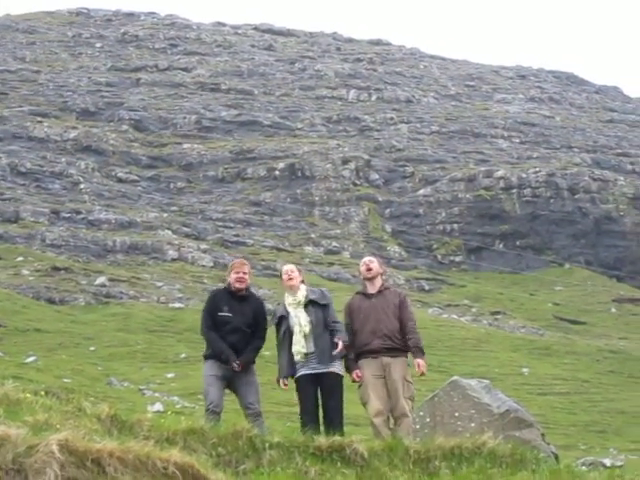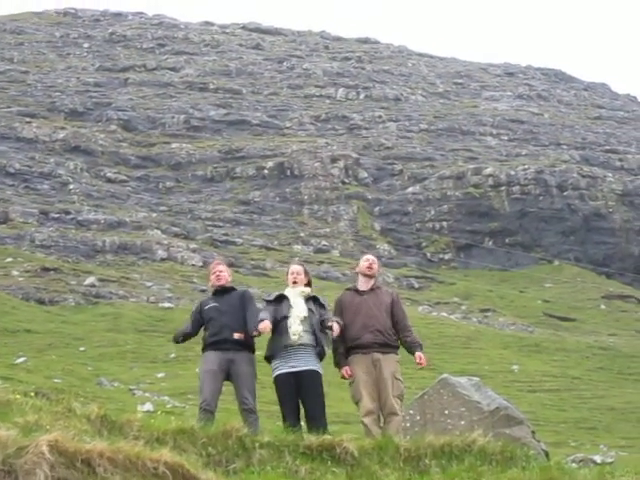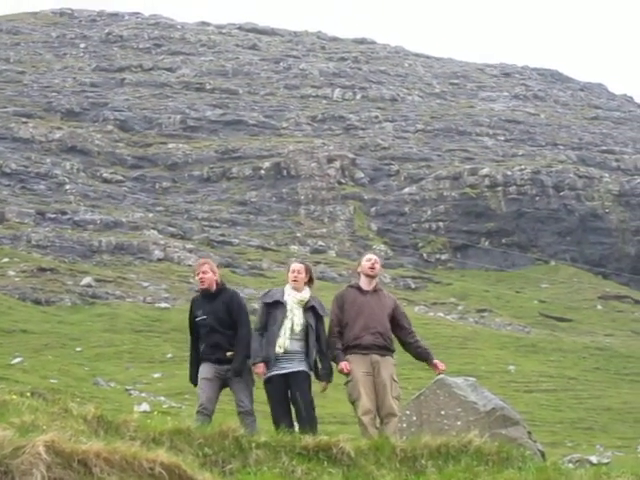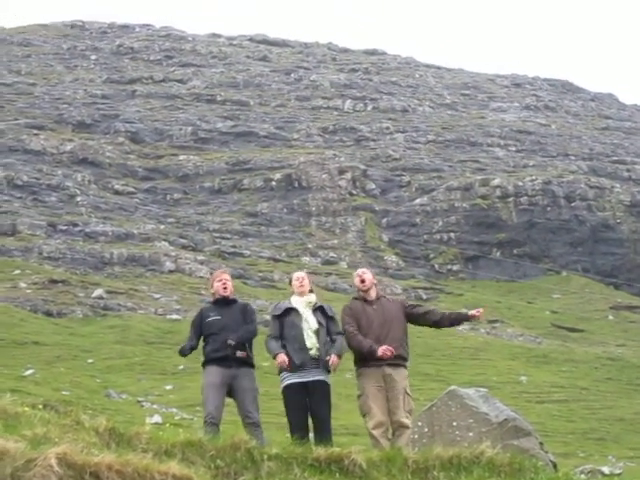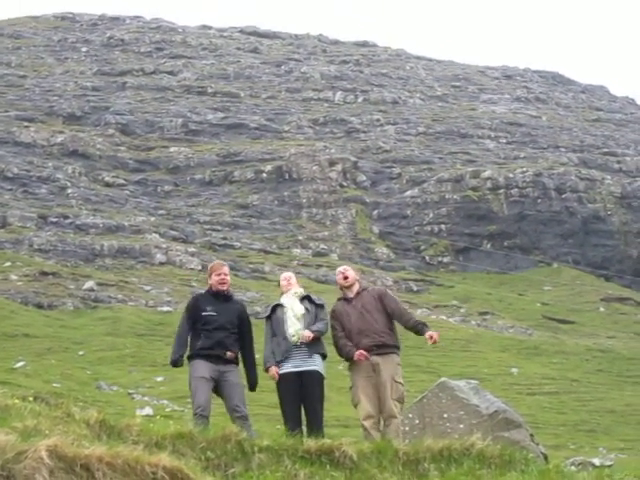
dt=0.5s
person 1, frame 1
left shoulder: (398, 296)
right shoulder: (353, 303)
left elbow: (409, 327)
right elbow: (348, 338)
left wrist: (418, 354)
right wrist: (351, 366)
left hip: (396, 359)
right hip: (368, 362)
left knee: (402, 410)
right knee: (376, 412)
person 1, frame 2
left shoulder: (390, 296)
right shoulder: (344, 299)
left elbow: (403, 327)
right elbow: (338, 334)
left wrist: (416, 348)
right wrist: (341, 362)
left hip: (387, 356)
right hip: (358, 358)
left knee: (392, 407)
right knee: (367, 410)
person 1, frame 3
left shoulder: (389, 300)
right shoulder: (344, 296)
left elbow: (406, 332)
right elbow: (334, 331)
left wrist: (428, 358)
right wrist: (339, 358)
left hip: (384, 359)
right hip: (356, 358)
left knee: (390, 409)
right knee: (365, 410)
person 1, frame 4
left shoulder: (397, 305)
right shoulder: (351, 308)
left elbow: (429, 316)
right elbow: (352, 337)
left wrist: (464, 316)
right wrist: (374, 349)
left hip: (397, 370)
right hip: (370, 371)
left knee: (402, 421)
right knee: (377, 423)
person 1, frame 5
left shoulder: (378, 294)
right shoulder: (337, 309)
left elbow: (400, 312)
right elbow: (339, 339)
left wrist: (424, 329)
right wrist: (352, 354)
left hip: (387, 358)
right hip: (362, 363)
left knee: (392, 410)
right knee: (368, 414)
person 2, frame 1
left shoulder: (256, 303)
right shoulder: (216, 296)
left elbow: (260, 336)
right elbow: (207, 330)
left wrist: (244, 359)
right wrist: (228, 355)
left hip: (244, 366)
right hip: (215, 362)
left knee: (253, 409)
right knee: (213, 406)
person 2, frame 2
left shoulder: (242, 295)
right shoulder: (205, 303)
left elbow: (252, 312)
right elbow: (193, 326)
left wrist: (253, 328)
right wrist: (182, 334)
left hip: (242, 353)
right hip: (213, 353)
left knee: (247, 404)
right knee: (207, 404)
person 2, frame 3
left shoulder: (231, 297)
right shoulder: (196, 303)
left elbow: (243, 330)
right elbow: (195, 339)
left wrist: (239, 362)
right wrist: (194, 371)
left hip: (237, 363)
right hip: (209, 364)
left knee: (245, 408)
right knee: (204, 408)
person 2, frame 4
left shoulder: (244, 308)
right shoulder: (205, 312)
left elbow: (252, 329)
right elbow: (194, 336)
left wrist: (236, 339)
right wrist: (187, 347)
left hip: (242, 368)
right hip: (214, 367)
left knee: (251, 418)
right knee: (211, 417)
person 2, frame 5
left shoulder: (238, 306)
right shoulder: (198, 300)
left elbow: (246, 342)
right elbow: (184, 329)
left wrist: (252, 375)
right wrist: (177, 353)
left hip: (229, 366)
right hip: (202, 363)
left knee: (239, 412)
right knee: (201, 410)
person 3, frame 1
left shoulder: (319, 297)
right shoulder: (282, 311)
left elbow: (333, 322)
right elbow: (282, 344)
left wrist: (341, 338)
right wrist: (283, 374)
left hip: (328, 361)
right hip: (303, 366)
left knee: (333, 410)
right knee: (308, 413)
person 3, frame 2
left shoulder: (314, 300)
right shoulder: (277, 299)
left elbow: (324, 318)
right elbow: (267, 315)
left wrist: (333, 323)
right wrist: (264, 322)
left hip: (309, 358)
right hip: (283, 359)
left knee: (315, 408)
right knee: (289, 411)
person 3, frame 3
left shoulder: (313, 305)
right shoulder: (272, 298)
left elbow: (321, 340)
right elbow: (259, 331)
left wrist: (325, 373)
right wrist: (258, 359)
left hip: (300, 363)
right hip: (274, 364)
left knee: (305, 408)
right knee: (280, 415)
person 3, frame 4
left shoulder: (323, 309)
right shoulder: (282, 309)
left elbow: (337, 335)
right elbow: (271, 338)
left wrist: (336, 352)
right wrist: (278, 352)
left hip: (318, 372)
right hip: (292, 372)
left knee: (322, 419)
right knee: (297, 422)
person 3, frame 5
left shoulder: (313, 302)
right shoulder: (274, 310)
left elbow: (324, 323)
right elbow: (269, 339)
left wrist: (312, 331)
right wrist: (270, 363)
left hip: (311, 359)
right hip: (286, 362)
left knee: (314, 410)
right knee: (290, 412)
